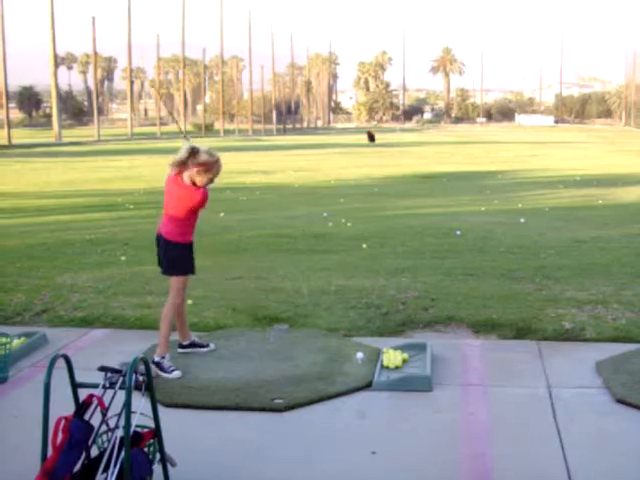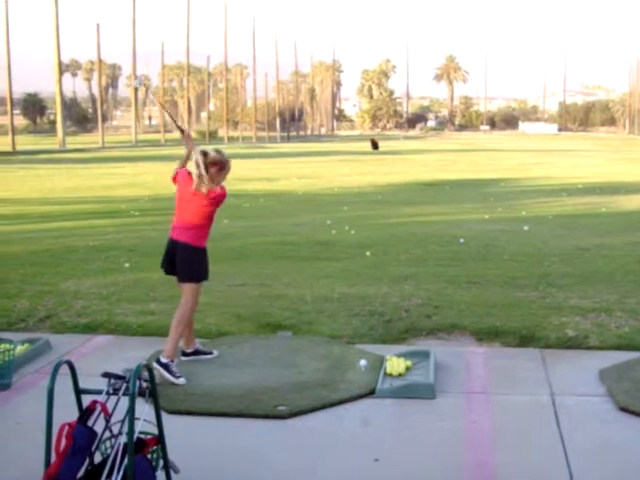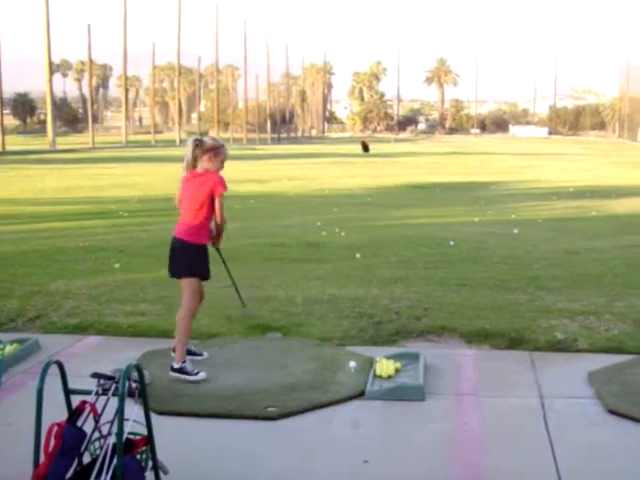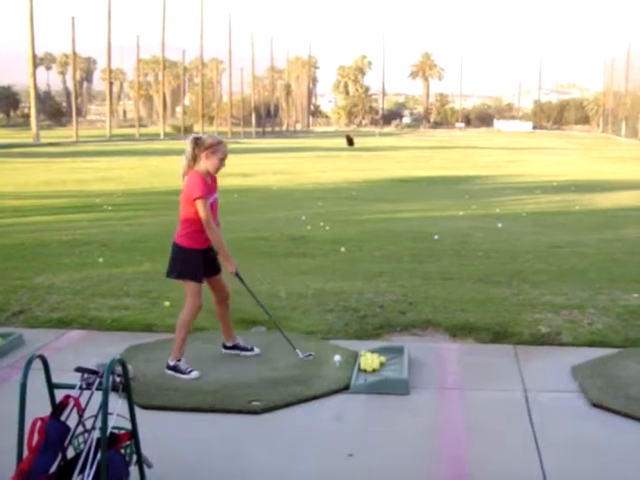
dt=0.5s
person 1, frame 1
left shoulder: (175, 174)
right shoulder: (200, 195)
left hip: (165, 237)
right hip: (179, 244)
left knee: (179, 293)
right knee: (175, 297)
left ankle: (185, 339)
right ankle: (160, 357)
person 1, frame 2
left shoulder: (183, 178)
right shoulder: (219, 194)
right elbow: (211, 185)
left wrist: (189, 150)
right wrist: (192, 146)
left hip: (175, 244)
right hip: (193, 250)
left knee: (189, 300)
right knee: (188, 303)
left ankle: (190, 347)
right ankle: (166, 358)
person 1, frame 3
left shoulder: (188, 176)
right shoulder: (215, 179)
right elbow: (220, 219)
right wrist: (217, 237)
left hip: (183, 241)
right hip: (192, 245)
left knee: (196, 297)
right knee: (189, 302)
left ankle: (182, 345)
right ankle: (179, 362)
person 1, frame 4
left shoulder: (210, 179)
right shoulder: (196, 183)
left elbow: (214, 220)
right elbow: (209, 226)
left wrist: (222, 252)
right wrist: (226, 258)
left hip: (204, 247)
right hip: (188, 249)
left knee: (222, 295)
right knee: (193, 304)
left ankle: (229, 342)
right ankle: (174, 360)
